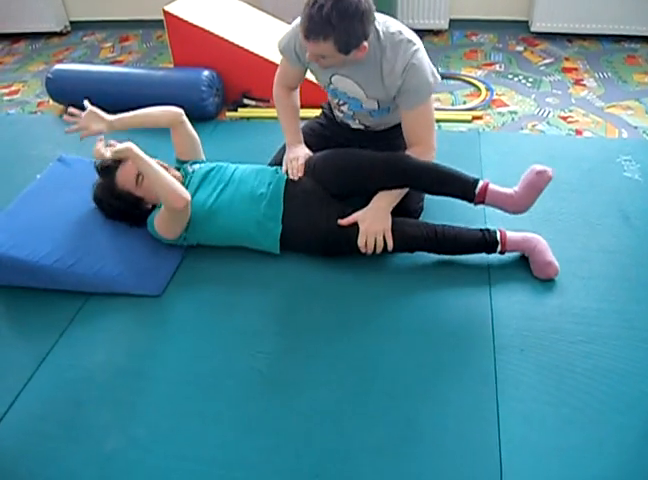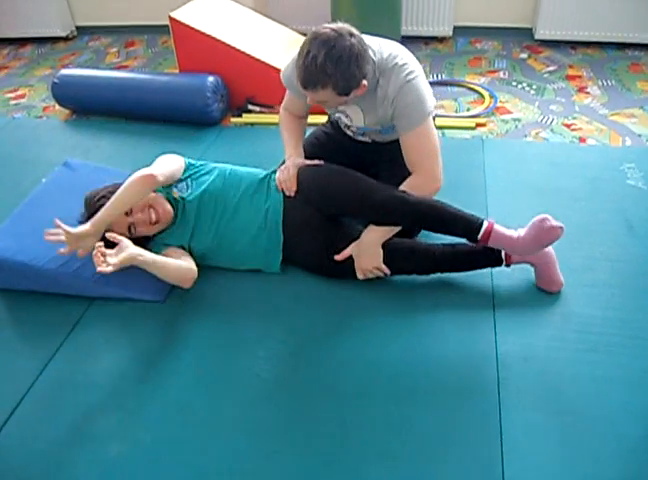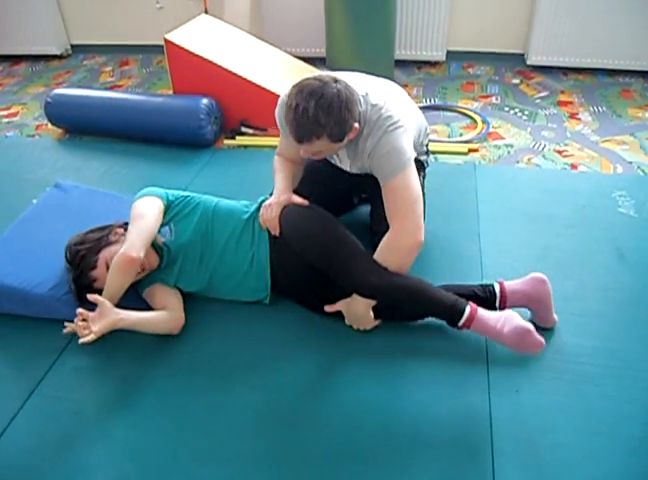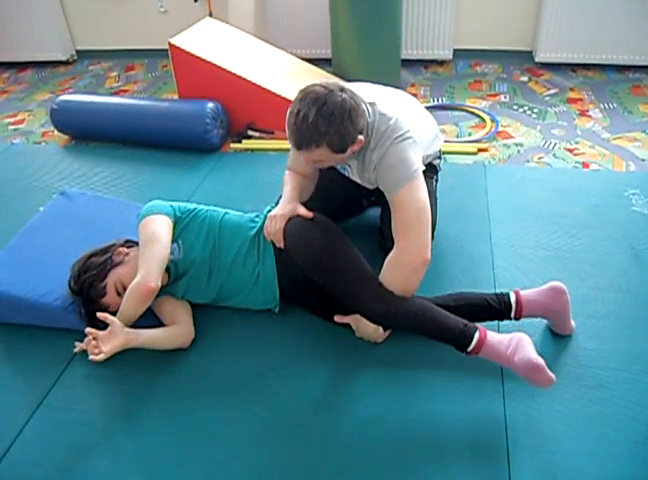
dt=0.5s
person 1, frame 1
left shoulder: (188, 165)
right shoulder: (164, 224)
left elbow: (176, 115)
right elbow: (179, 199)
left wrist: (109, 123)
right wrist: (128, 154)
left hip: (297, 178)
right hip: (296, 227)
left knee: (394, 165)
right knee: (406, 236)
left ankle: (502, 196)
right ankle: (509, 241)
person 1, frame 2
left shoulder: (173, 175)
right shoulder: (162, 245)
left elbow: (146, 176)
right elbow: (187, 275)
left wrist: (90, 226)
right wrist: (129, 254)
left hip: (295, 191)
right hip: (295, 245)
left knee: (386, 202)
right knee: (404, 259)
left ankle: (508, 238)
right ankle: (511, 256)
person 1, frame 3
left shoulder: (147, 201)
right shoulder: (154, 282)
left elbow: (131, 254)
right elbow: (174, 320)
left wrist: (109, 305)
right wrist: (111, 317)
left hip: (280, 228)
right hip: (278, 280)
left knee: (368, 279)
right knee: (379, 308)
left ankle: (497, 305)
right ankle: (505, 296)
person 1, frame 4
left shoulder: (153, 217)
right shoulder: (167, 295)
left elbow: (147, 282)
right elbow: (182, 333)
left wrist: (122, 326)
right wrist: (123, 336)
left hip: (287, 239)
right hip: (286, 289)
left knee: (374, 302)
right knee: (375, 316)
left ankle: (511, 320)
right ankle: (522, 303)
person 2, frame 1
left shoulder: (406, 57)
right shoulder: (304, 33)
left elbow: (422, 149)
right elbow: (284, 87)
left wrist: (380, 207)
right wrist: (294, 143)
left hip: (392, 131)
right hip: (338, 122)
left knee: (401, 213)
person 2, frame 2
left shoulder: (402, 82)
right shoulder: (308, 65)
left elbow: (429, 178)
right elbow: (291, 112)
right wrist: (293, 157)
left hip: (397, 140)
right hip: (344, 132)
left knee: (402, 227)
right knee: (284, 190)
left ankle: (373, 176)
right ankle: (363, 173)
person 2, frame 3
left shoulder: (388, 131)
right shoulder: (292, 106)
left elbow: (410, 236)
right elbow: (287, 156)
left wrist: (362, 301)
right wrist: (281, 193)
left hip: (402, 160)
right hip: (337, 162)
left knee: (394, 253)
right knee: (276, 223)
right ankle: (357, 196)
person 2, frame 4
left shoulder: (397, 143)
right shoulder: (303, 119)
left elbow: (417, 253)
right elbow: (299, 171)
right wrist: (288, 202)
left hip: (415, 162)
left knee: (406, 256)
right knee: (290, 225)
